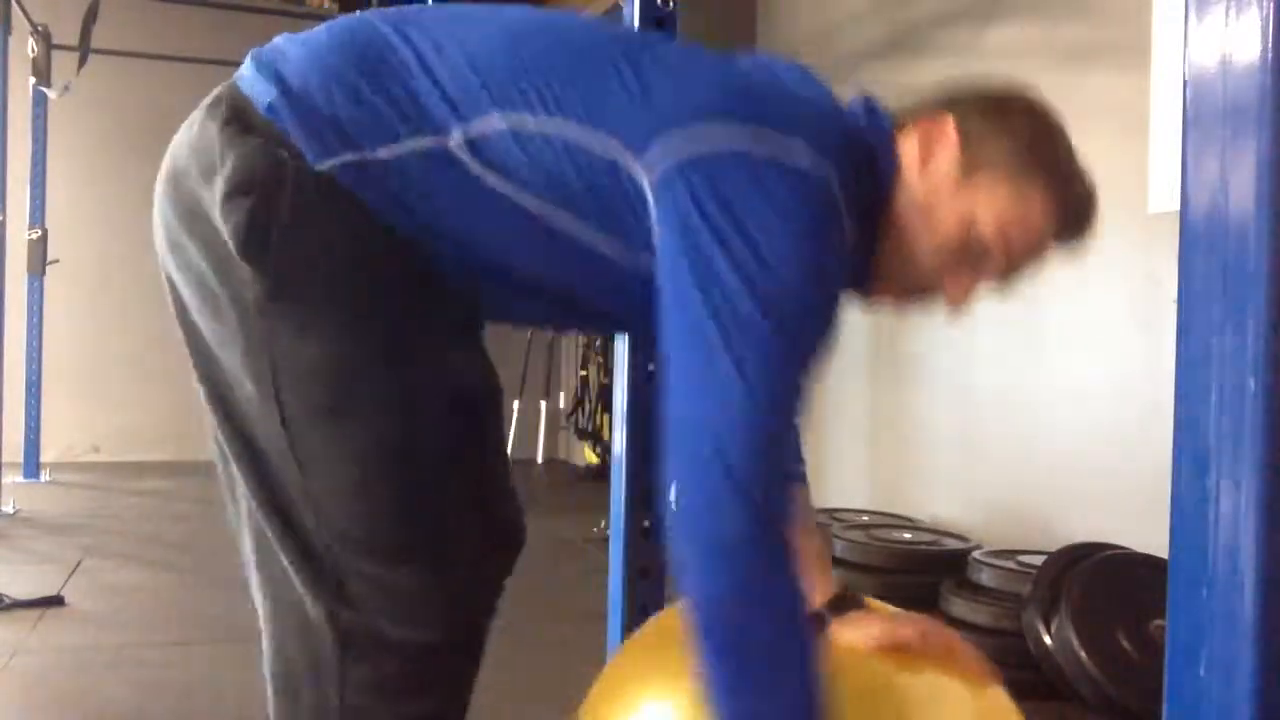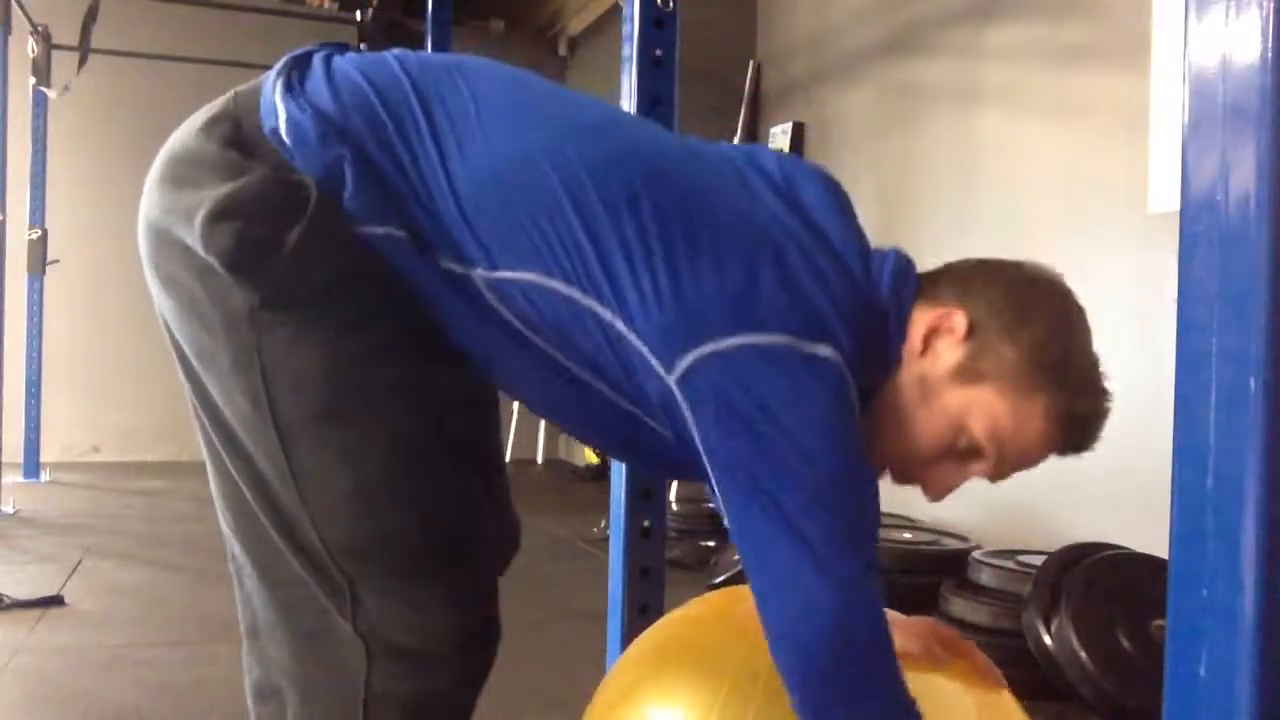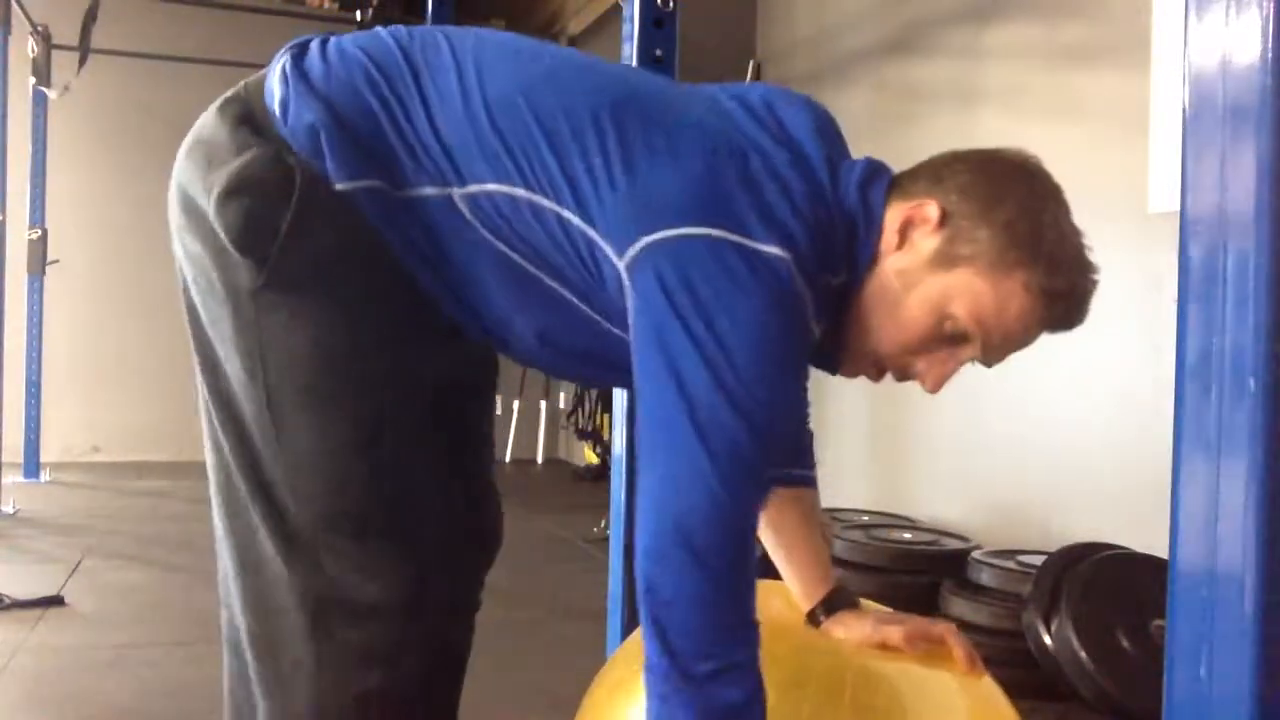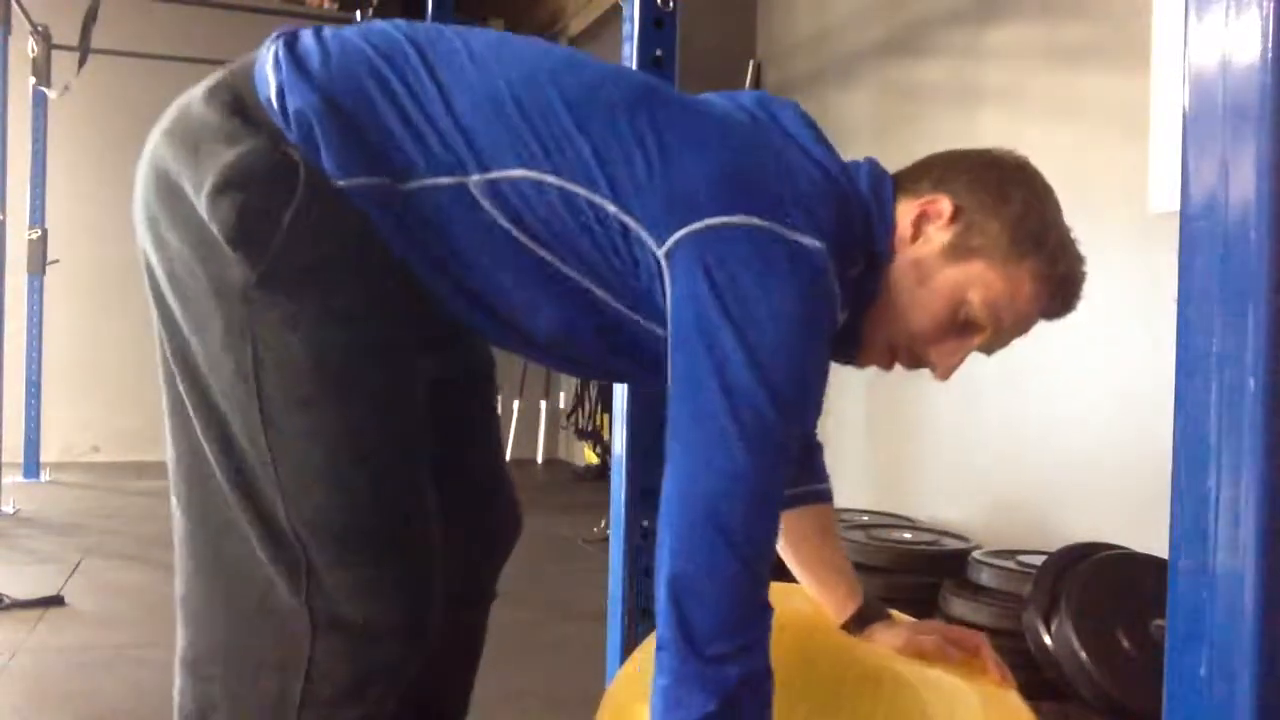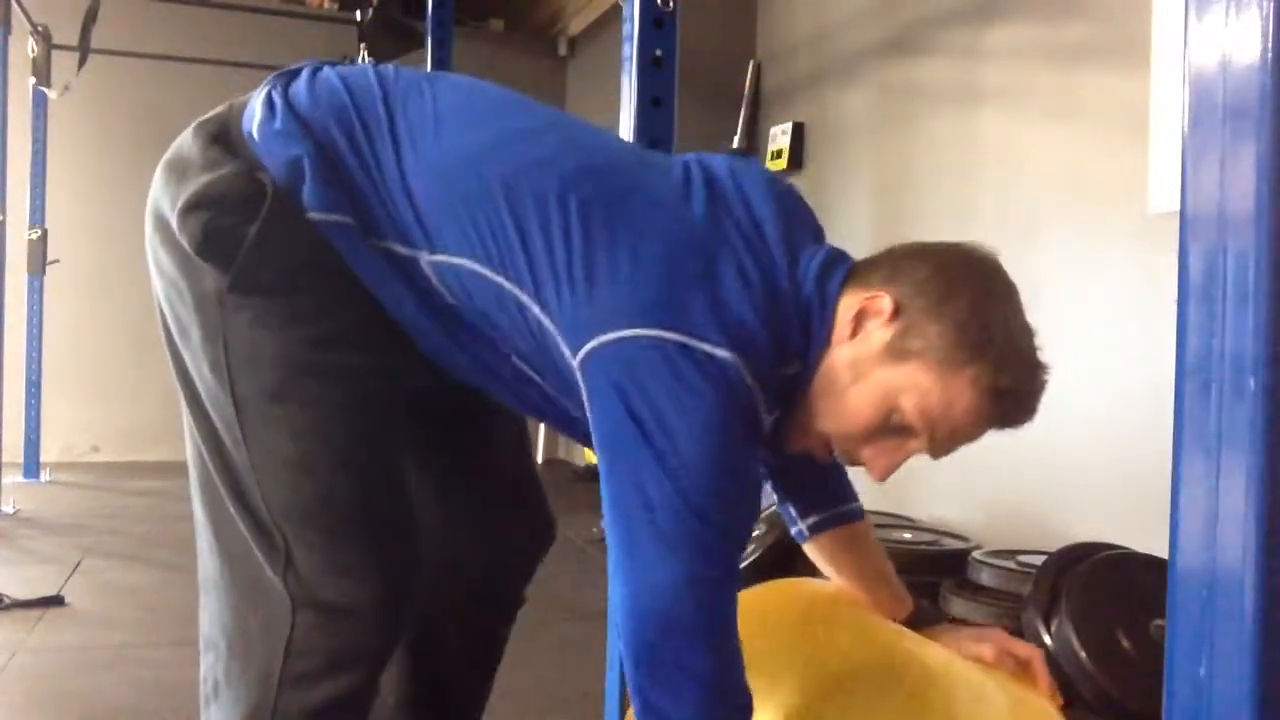
dt=0.5s
person 1, frame 1
left shoulder: (814, 161)
right shoulder: (771, 196)
left elbow: (745, 435)
right elbow: (726, 528)
left wrist: (825, 611)
left hip: (371, 207)
right hip: (271, 175)
left knee: (464, 551)
right knee: (385, 604)
person 1, frame 2
left shoulder: (826, 256)
right shoulder: (784, 375)
left wrist: (853, 622)
left hip: (348, 209)
right hip: (260, 201)
left knee: (457, 561)
right knee: (400, 618)
person 1, frame 3
left shoulder: (815, 181)
right shoulder: (731, 281)
left elbow: (763, 422)
right elbow: (692, 604)
left wrist: (831, 608)
left hip: (400, 225)
right hip: (284, 183)
left knee: (444, 556)
right knee: (354, 595)
person 1, frame 4
left shoulder: (806, 184)
right shoulder: (769, 272)
left elbow: (768, 441)
right elbow: (707, 591)
left wrist: (862, 620)
left hip: (365, 207)
right hip: (255, 174)
left knee: (458, 546)
right knee: (332, 602)
person 1, frame 5
left shoulder: (788, 255)
right shoulder: (684, 376)
left elbow: (796, 450)
left wrist: (913, 626)
left hip: (383, 229)
right hip: (257, 204)
left knee: (490, 543)
right knee: (329, 590)
